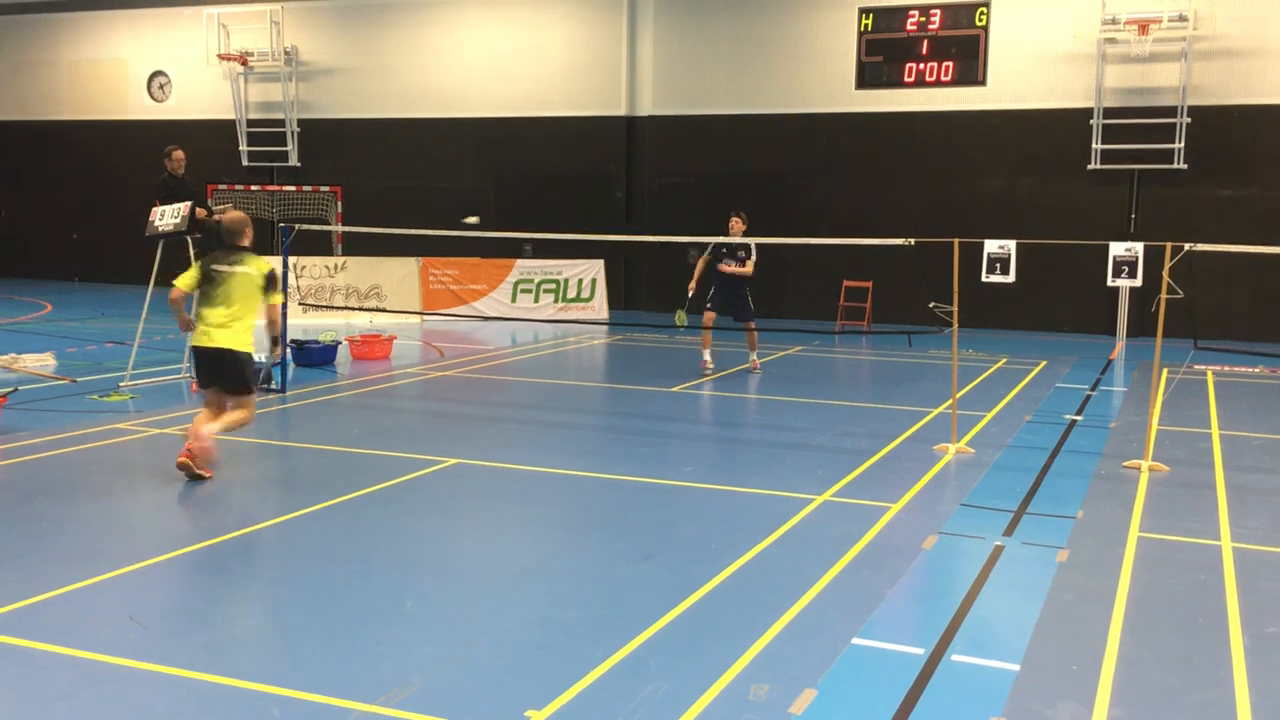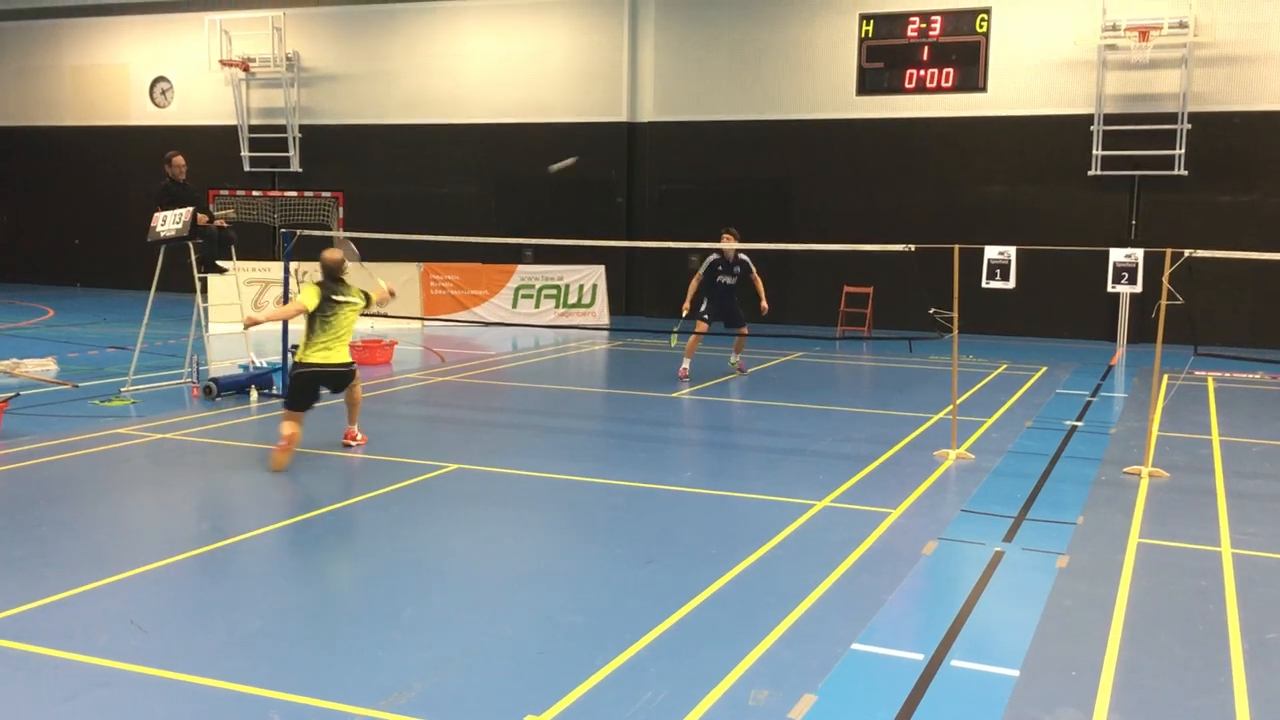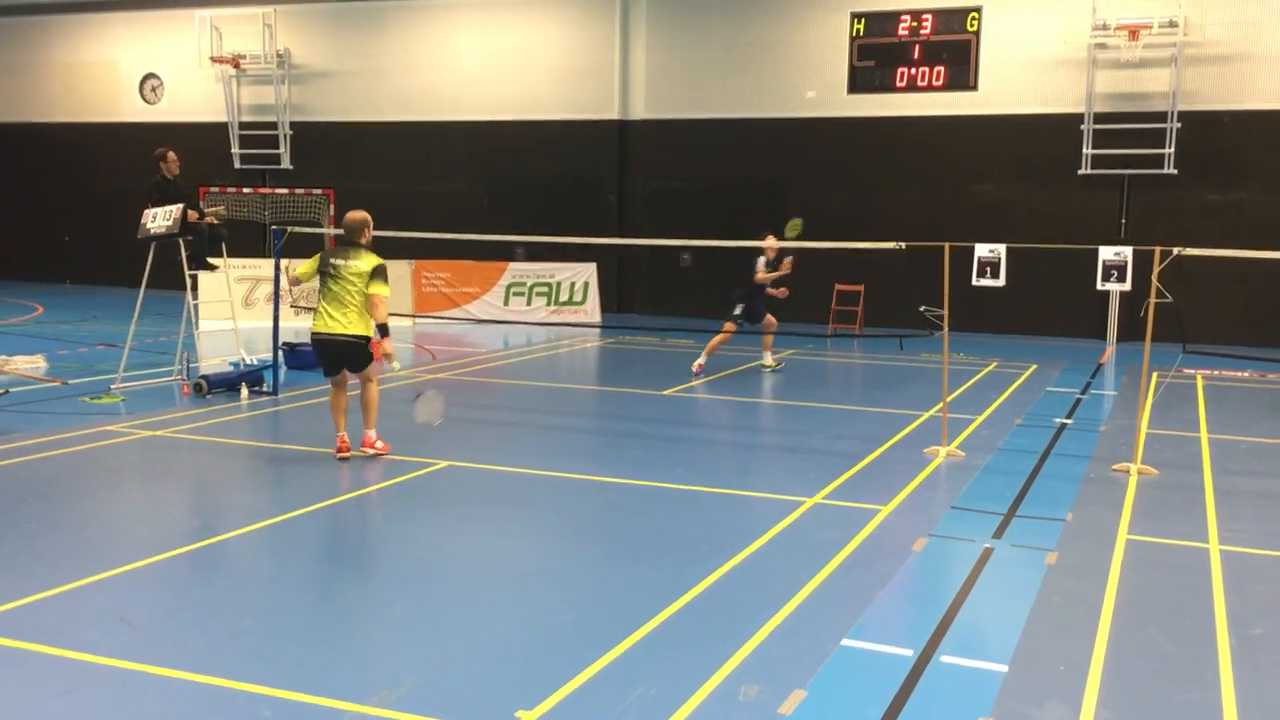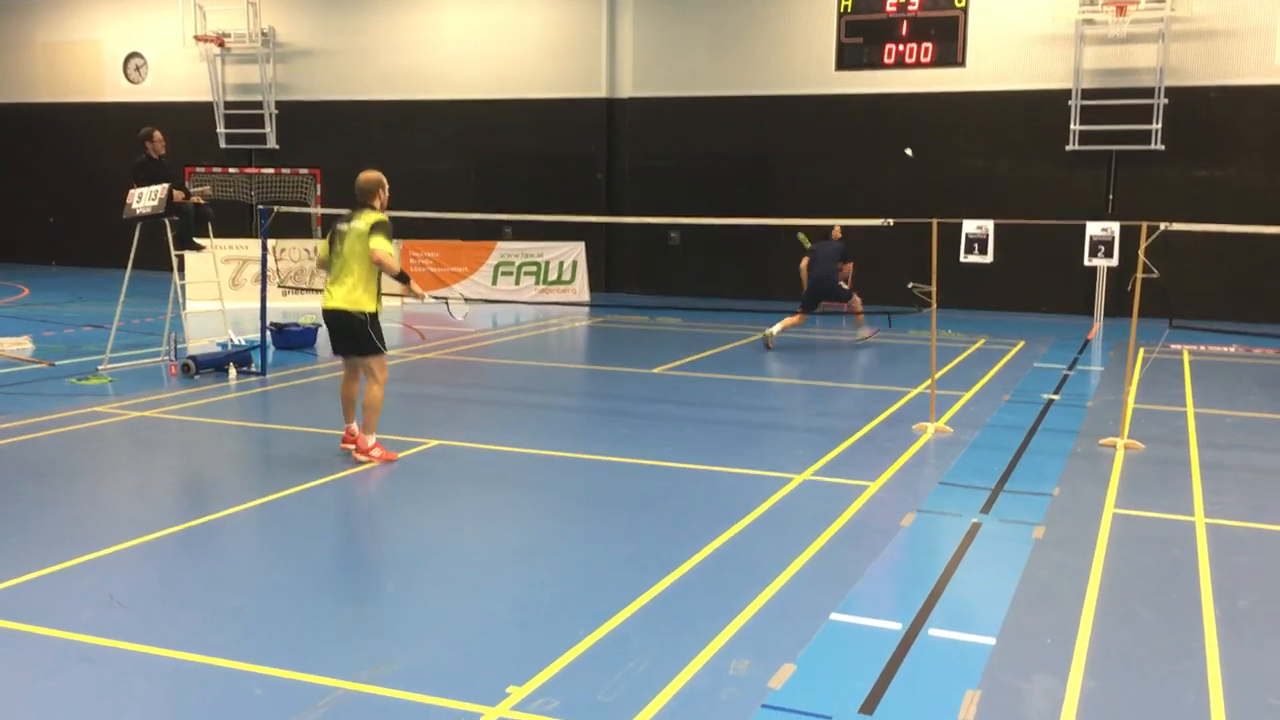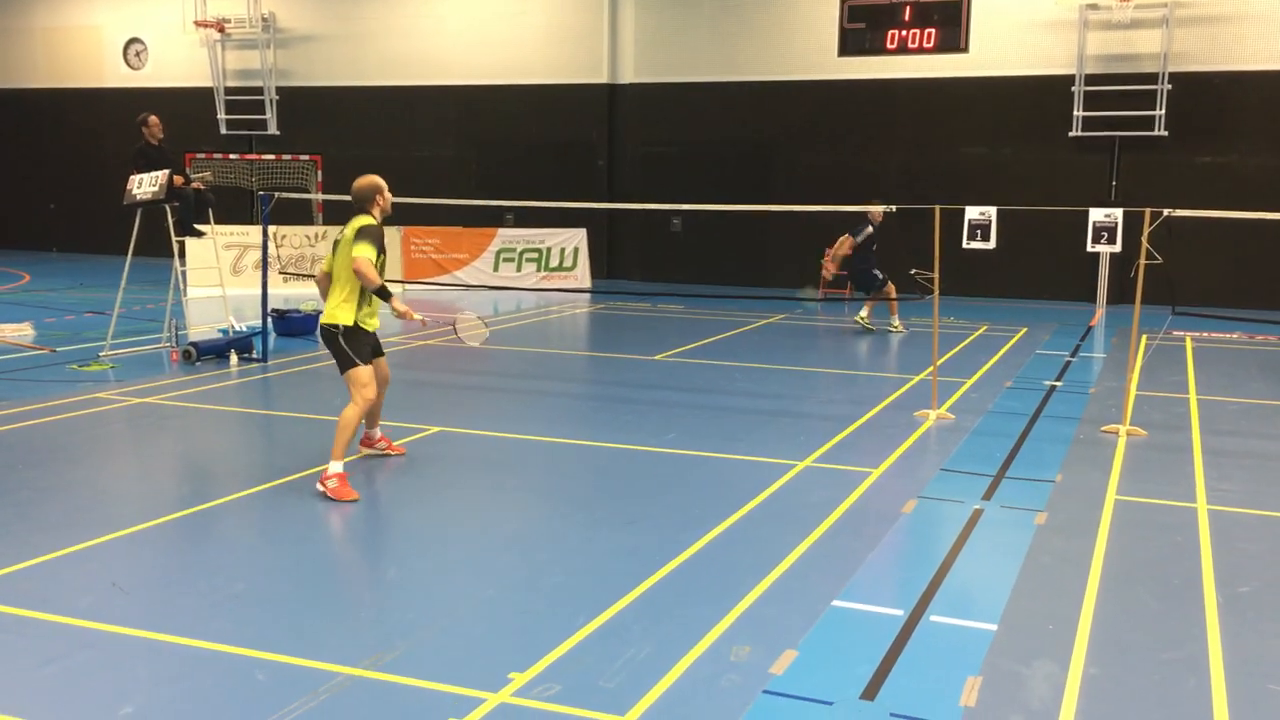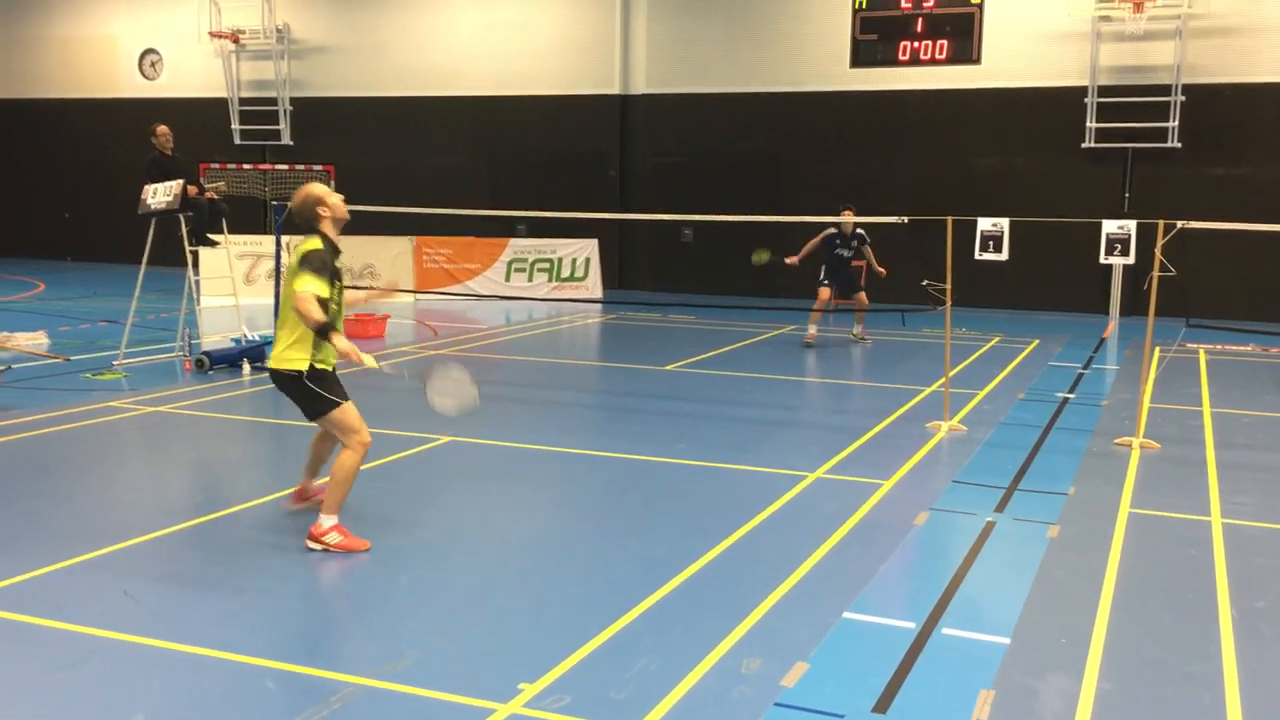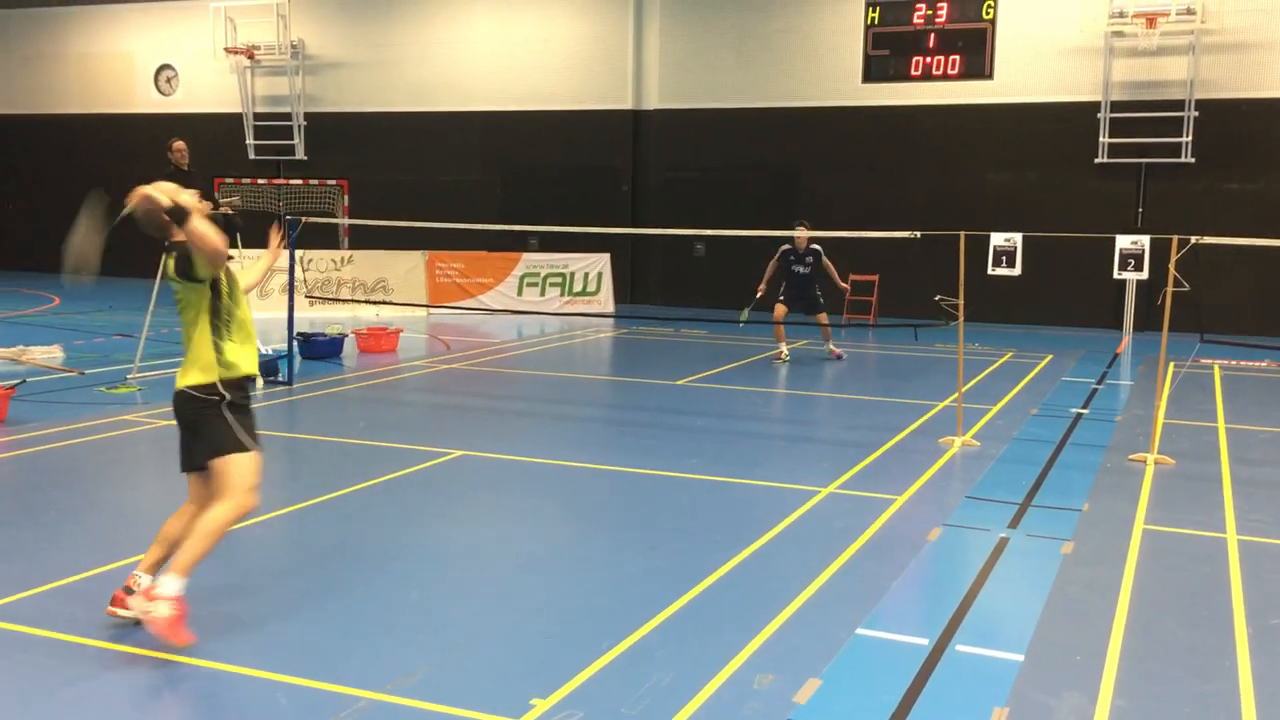
dt=0.4s
person 1, frame 1
left shoulder: (207, 263)
right shoulder: (264, 268)
left elbow: (175, 295)
right elbow: (274, 314)
left wrist: (183, 318)
right wrist: (277, 342)
left hip: (203, 346)
right hip: (234, 349)
left knee: (213, 407)
right knee: (244, 413)
left ankle: (189, 450)
right ankle: (205, 432)
person 1, frame 2
left shoulder: (319, 289)
right shoulder: (356, 294)
left elbow: (297, 307)
right elbow: (376, 298)
left wrist: (260, 318)
right wrist: (388, 292)
left hip: (307, 366)
right hip: (340, 365)
left knee: (290, 420)
right knee: (353, 385)
left ankle: (288, 436)
right ankle: (353, 432)
person 1, frame 3
left shoulder: (326, 256)
right shoulder: (375, 264)
left elbow: (294, 278)
right elbow: (377, 302)
right wrist: (385, 337)
left hip: (320, 335)
right hip: (353, 338)
left knee: (338, 385)
right knee: (368, 381)
left ankle: (342, 441)
right ankle: (371, 437)
person 1, frame 4
left shoulder: (342, 223)
right shoulder: (378, 222)
left elbow: (322, 261)
right elbow: (381, 257)
right wrist: (408, 281)
left hip: (332, 308)
right hip: (358, 310)
left knee: (352, 372)
right knee: (377, 378)
left ankle: (350, 433)
right ankle: (365, 445)
person 1, frame 5
left shoulder: (350, 230)
right shoulder: (369, 228)
left elbow: (323, 277)
right elbow: (362, 266)
right wrist: (392, 299)
left hip: (353, 324)
right hip: (344, 327)
left knee: (381, 381)
right knee: (365, 395)
left ankle: (372, 436)
right ankle: (332, 474)
person 1, frame 6
left shoulder: (320, 253)
right shoulder: (317, 254)
right elbow: (303, 305)
left wrist: (362, 299)
right wrist: (337, 338)
left hip: (305, 365)
right hip: (300, 369)
left knee: (338, 430)
right knee: (358, 440)
left ankle: (306, 488)
right ankle: (325, 527)
person 1, frame 7
left shoulder: (206, 265)
right shoulder: (190, 261)
left elbow: (237, 279)
right elbow: (217, 249)
left wrist: (272, 256)
right wrist: (171, 209)
left hip: (201, 397)
right hip: (214, 398)
left knee: (198, 508)
right knee: (237, 499)
left ankle: (137, 587)
right ankle: (164, 593)
